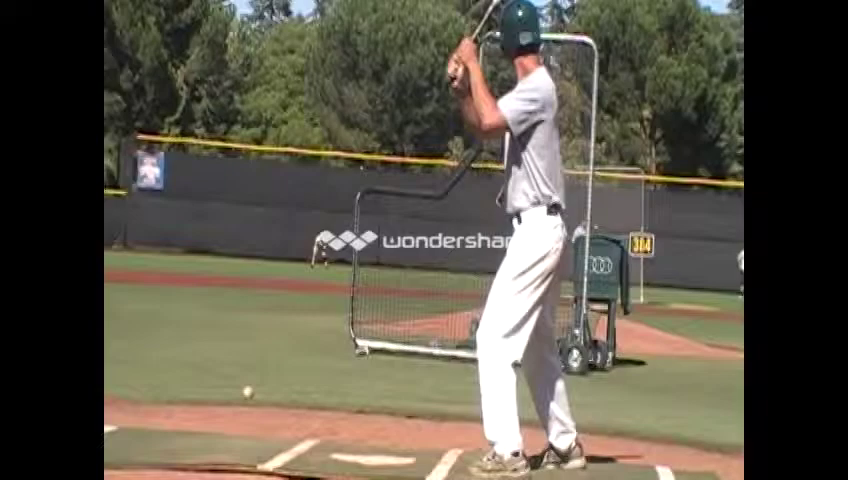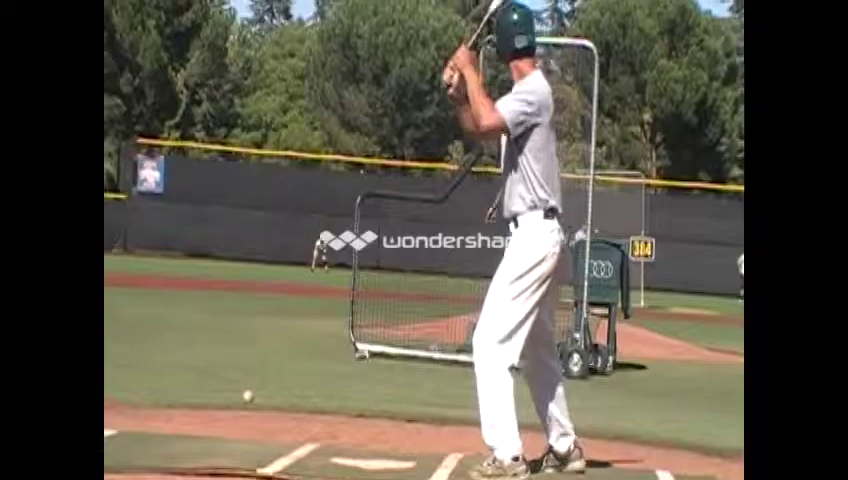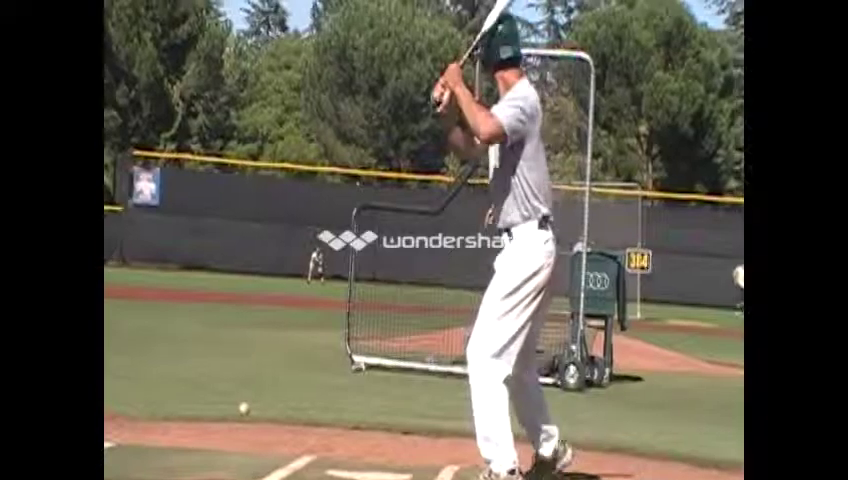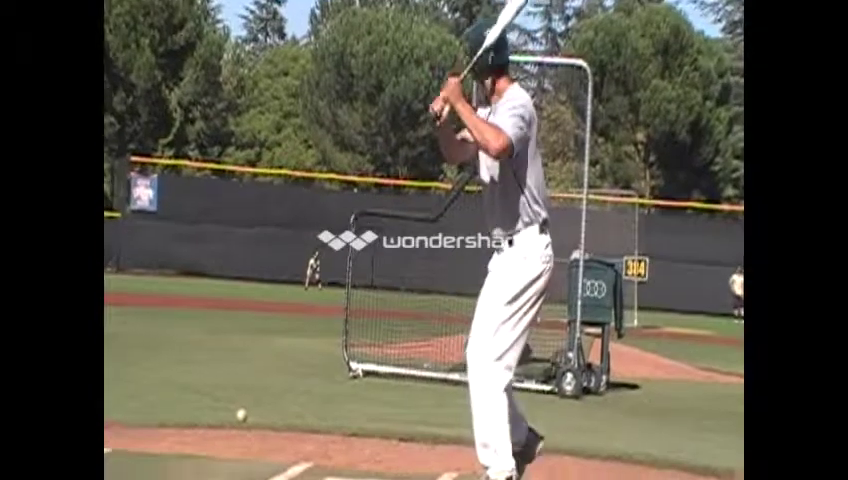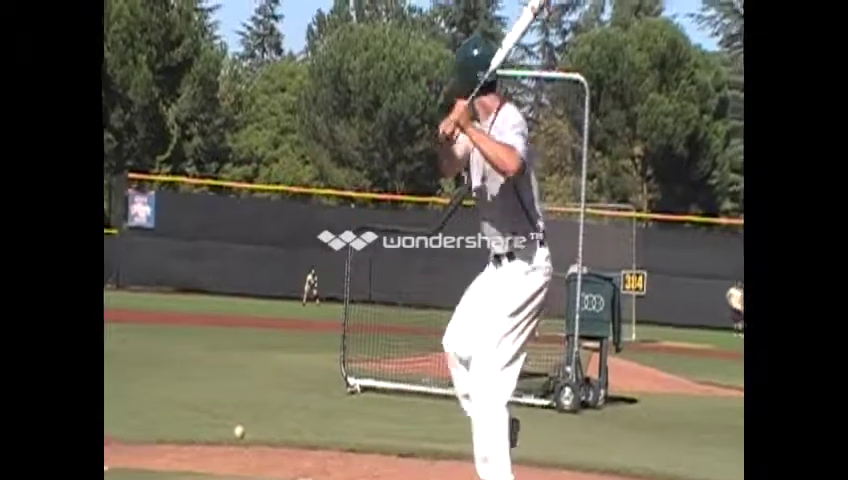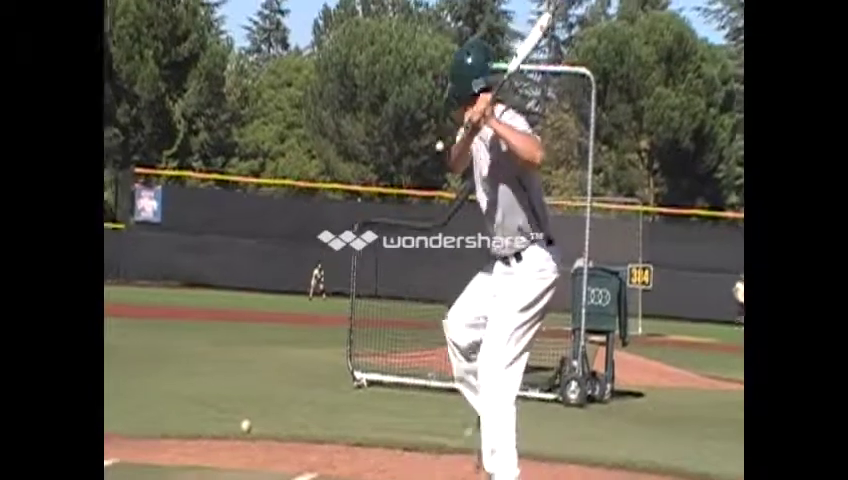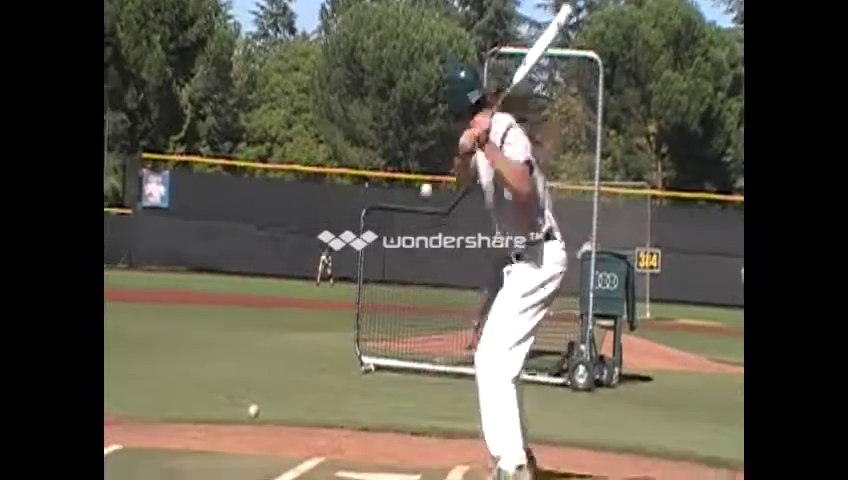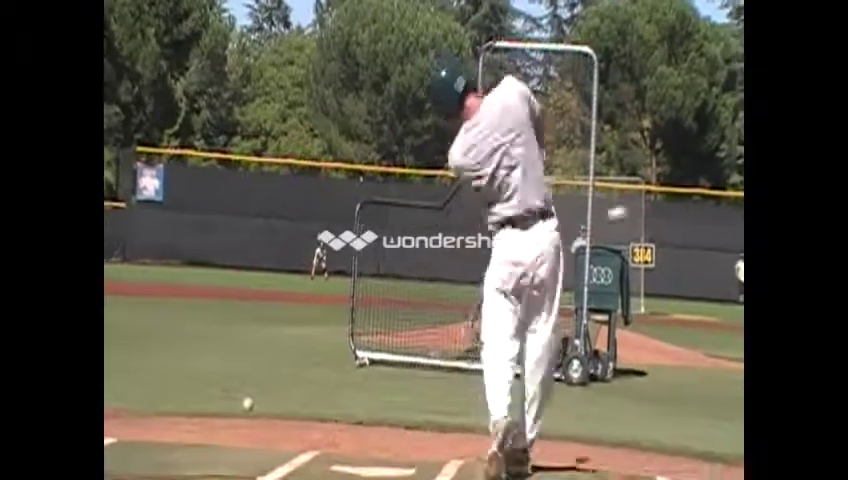
dt=0.2s
person 1, frame 1
left shoulder: (537, 88)
right shoulder: (531, 87)
left elbow: (490, 121)
right elbow: (482, 125)
left wrist: (474, 65)
right wrist: (461, 88)
left hip: (536, 231)
right hip: (540, 231)
left knee: (494, 338)
right knee: (538, 344)
person 1, frame 2
left shoulder: (533, 91)
right shoulder: (526, 91)
left elbow: (488, 123)
right elbow: (478, 128)
left wrist: (469, 70)
right wrist: (457, 95)
left hip: (532, 235)
right hip: (537, 235)
left knee: (491, 342)
right knee: (536, 348)
person 1, frame 3
left shoulder: (523, 98)
right shoulder: (506, 103)
left elbow: (487, 131)
right elbow: (469, 148)
left wrist: (460, 87)
right wrist: (448, 112)
left hip: (526, 245)
right hip: (522, 246)
left knee: (484, 354)
right knee: (514, 357)
person 1, frame 4
left shoulder: (516, 103)
right shoulder: (491, 108)
left elbow: (496, 147)
right elbow: (457, 154)
left wrist: (460, 104)
right wrist: (442, 120)
left hip: (525, 251)
right hip: (507, 252)
left knee: (486, 363)
right knee: (486, 358)
right ankle: (518, 438)
person 1, frame 5
left shoulder: (508, 119)
right shoulder: (477, 121)
left elbow: (512, 165)
right elbow: (449, 169)
left wrist: (470, 129)
right wrist: (447, 137)
left hip: (523, 266)
right hip: (499, 264)
left knee: (488, 376)
right knee: (456, 344)
right ankle: (498, 425)
person 1, frame 6
left shoulder: (508, 123)
right shoulder: (478, 128)
left elbow: (535, 156)
right elbow: (456, 164)
left wrist: (493, 122)
right wrist: (469, 128)
left hip: (531, 266)
right hip: (504, 264)
left knee: (495, 373)
right knee: (457, 329)
right ankle: (494, 433)
person 1, frame 7
left shoulder: (509, 133)
right shoulder: (485, 133)
left elbow: (526, 191)
right elbow: (461, 179)
left wrist: (490, 145)
right wrist: (468, 148)
left hip: (534, 262)
right hip: (533, 260)
left knee: (493, 363)
right knee: (500, 356)
person 1, frame 8
left shoulder: (460, 153)
right shoulder: (513, 90)
right elbow: (535, 134)
left hip: (509, 242)
right hip: (546, 234)
left knee: (499, 347)
right knee: (539, 350)
left ankle: (502, 424)
